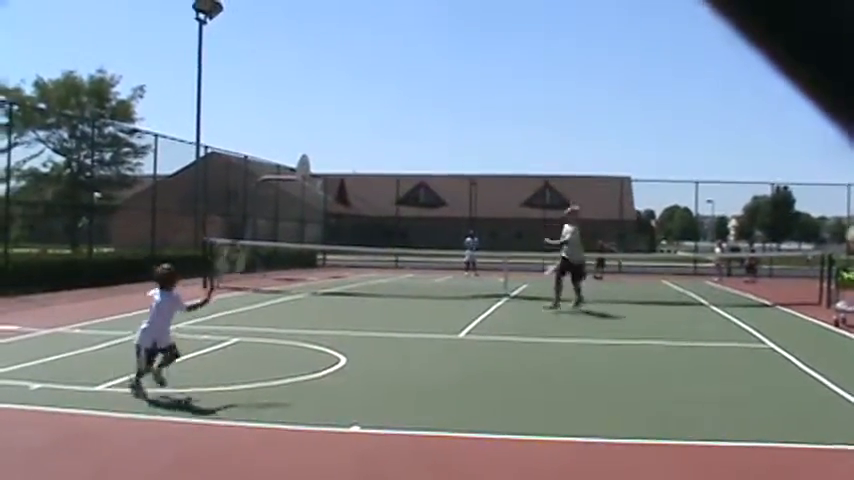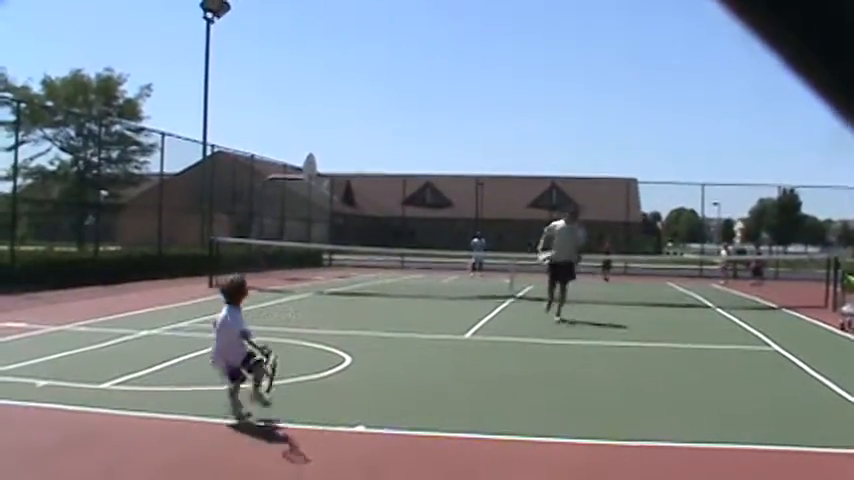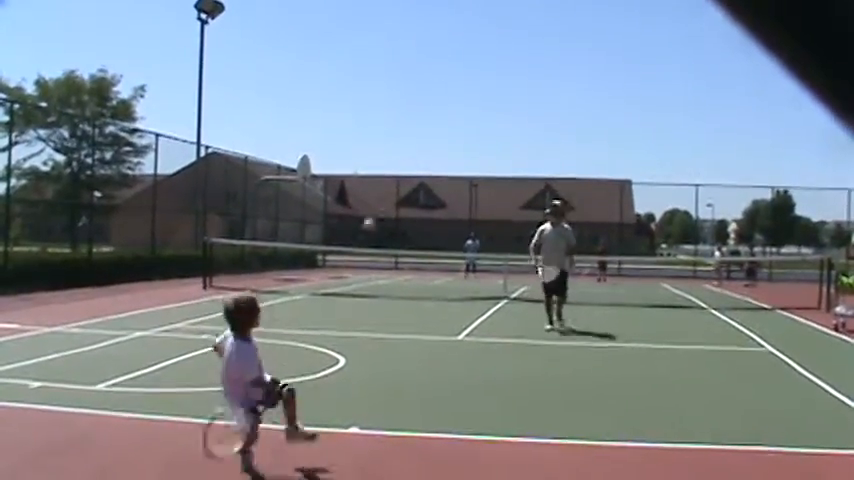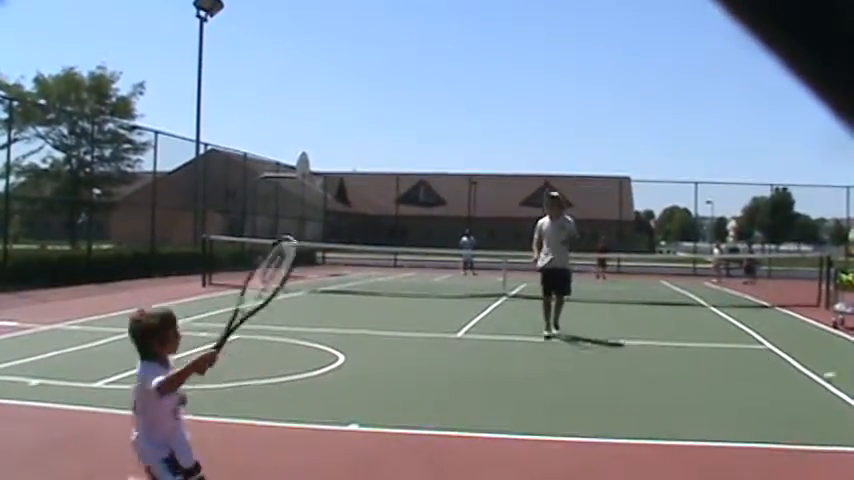
dt=0.5s
person 1, frame 1
left shoulder: (158, 292)
right shoulder: (172, 298)
left elbow: (150, 294)
right elbow: (188, 308)
right wrist: (205, 300)
right hip: (149, 337)
left knee: (173, 354)
right knee: (147, 365)
left ankle: (157, 370)
right ankle: (136, 382)
person 1, frame 2
left shoulder: (232, 310)
right shoulder: (232, 314)
left elbow: (216, 325)
right elbow: (243, 334)
right wrist: (257, 347)
left hip: (239, 351)
right hip: (226, 356)
left knee: (259, 367)
right knee: (236, 382)
left ankle: (256, 391)
right ankle: (235, 405)
person 1, frame 3
left shoulder: (230, 336)
right shoulder: (243, 351)
left elbow: (217, 347)
right elbow: (255, 381)
right wrist: (274, 388)
left hip: (254, 384)
right hip: (243, 394)
left knee: (288, 393)
right knee: (252, 430)
left ankle: (293, 430)
right ankle: (245, 454)
person 1, frame 4
left shoulder: (160, 363)
right shoulder: (150, 373)
right elbow: (163, 388)
right wrist: (194, 365)
left hip: (171, 436)
right hip: (157, 448)
person 2, frame 1
left shoulder: (572, 229)
right shoulder: (567, 226)
left elbow: (563, 242)
left wrist: (550, 242)
left hip: (576, 260)
right hip: (567, 257)
left knee: (575, 282)
right knee: (558, 277)
left ankle: (579, 298)
right ankle: (556, 302)
person 2, frame 2
left shoulder: (577, 229)
right shoulder: (555, 225)
left elbow: (580, 244)
right elbow: (546, 236)
left wrist: (577, 256)
right wrist: (541, 247)
left hip: (568, 261)
right hip: (554, 259)
left knee: (563, 286)
right knee: (551, 284)
left ankle: (558, 313)
right ankle: (550, 299)
person 2, frame 3
left shoulder: (567, 230)
right shoulder: (543, 229)
left elbow: (571, 247)
right elbow: (533, 246)
left wrist: (571, 259)
right wrist: (534, 259)
left hip: (561, 268)
right hip: (546, 268)
left knee: (562, 295)
right knee: (548, 296)
left ankle: (559, 313)
right ankle: (550, 321)
person 2, frame 4
left shoulder: (568, 222)
right shoulder: (542, 222)
left elbow: (574, 238)
right elbow: (536, 241)
left wrist: (568, 242)
right wrist: (536, 253)
left hip: (562, 265)
right hip: (546, 264)
left knee: (560, 296)
right knee: (546, 296)
left ankle: (555, 322)
right ankle: (548, 328)
